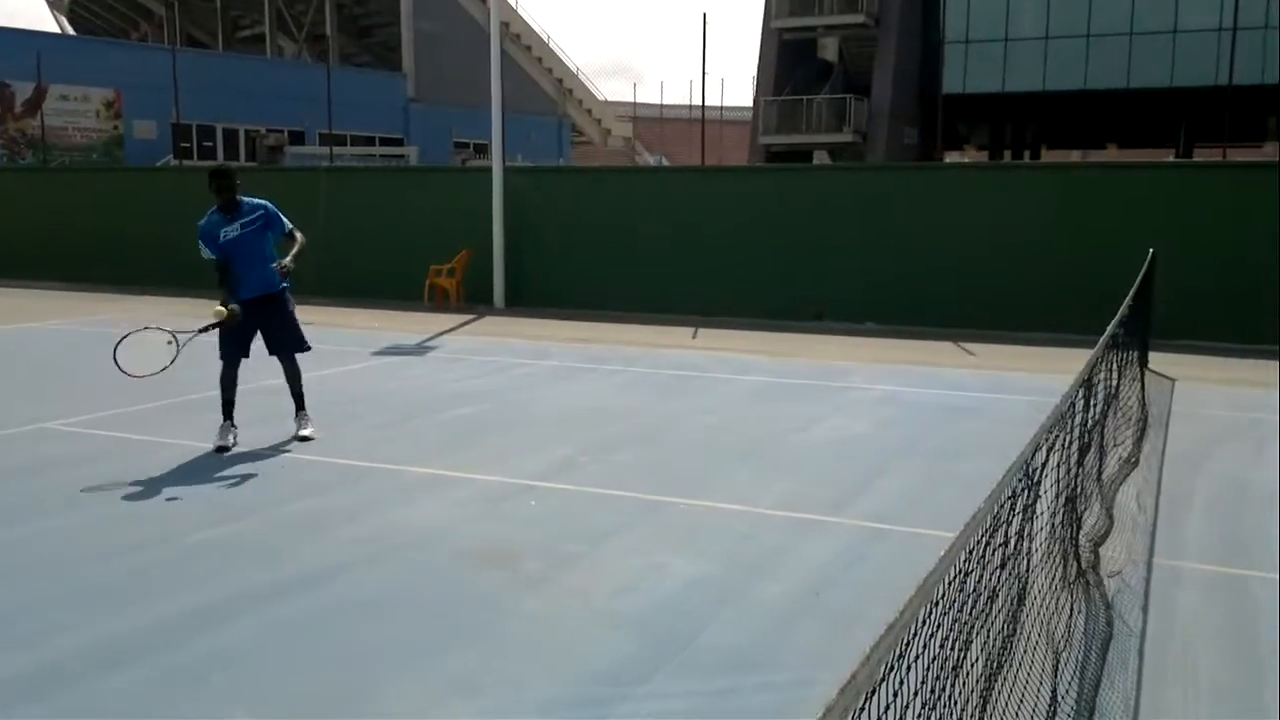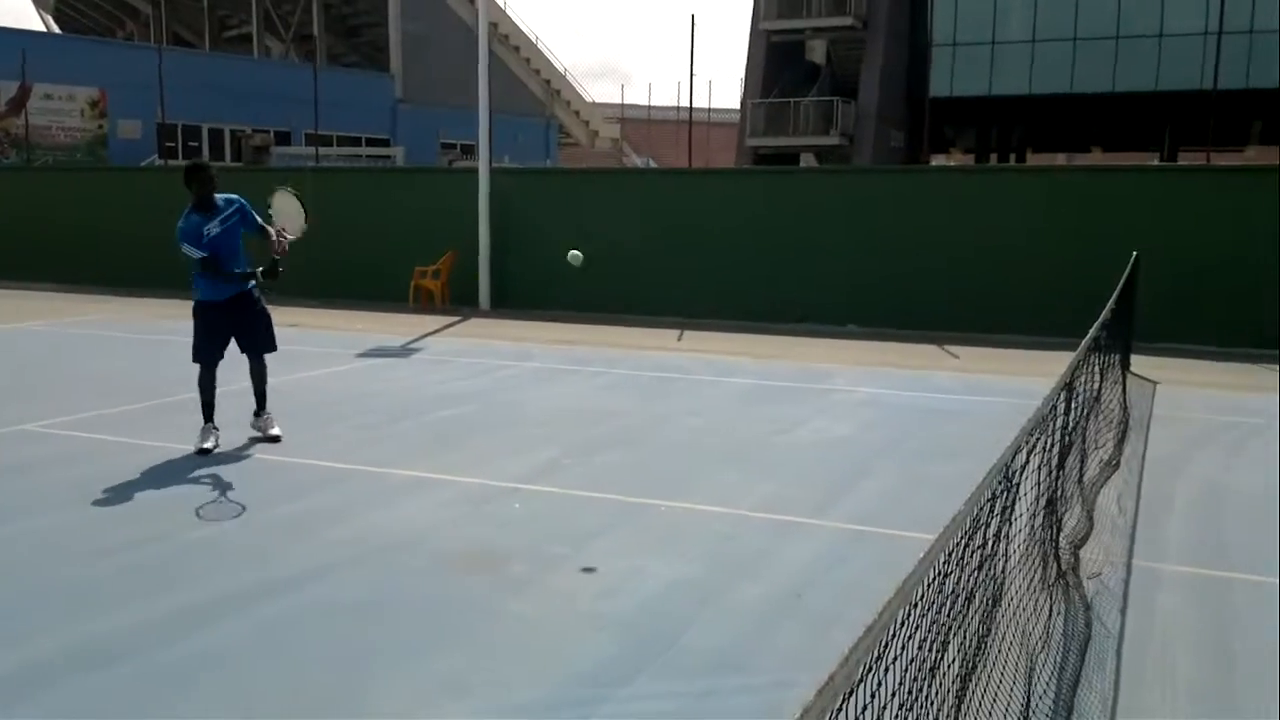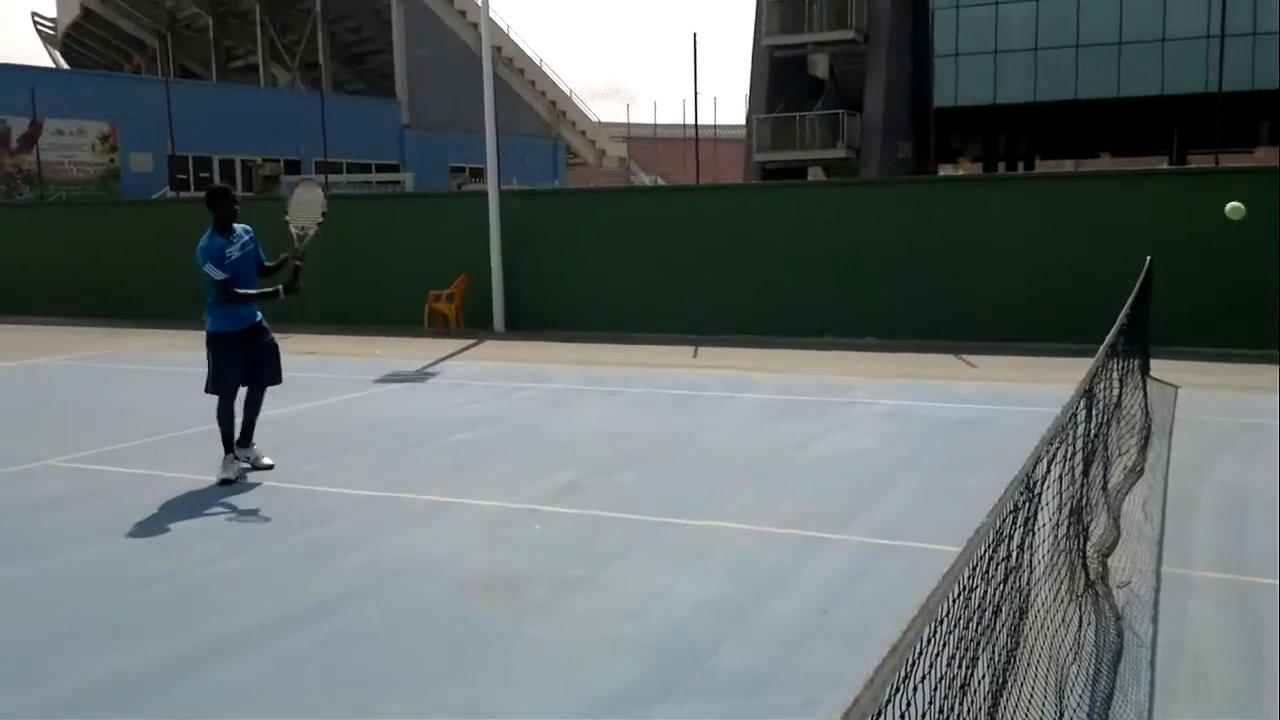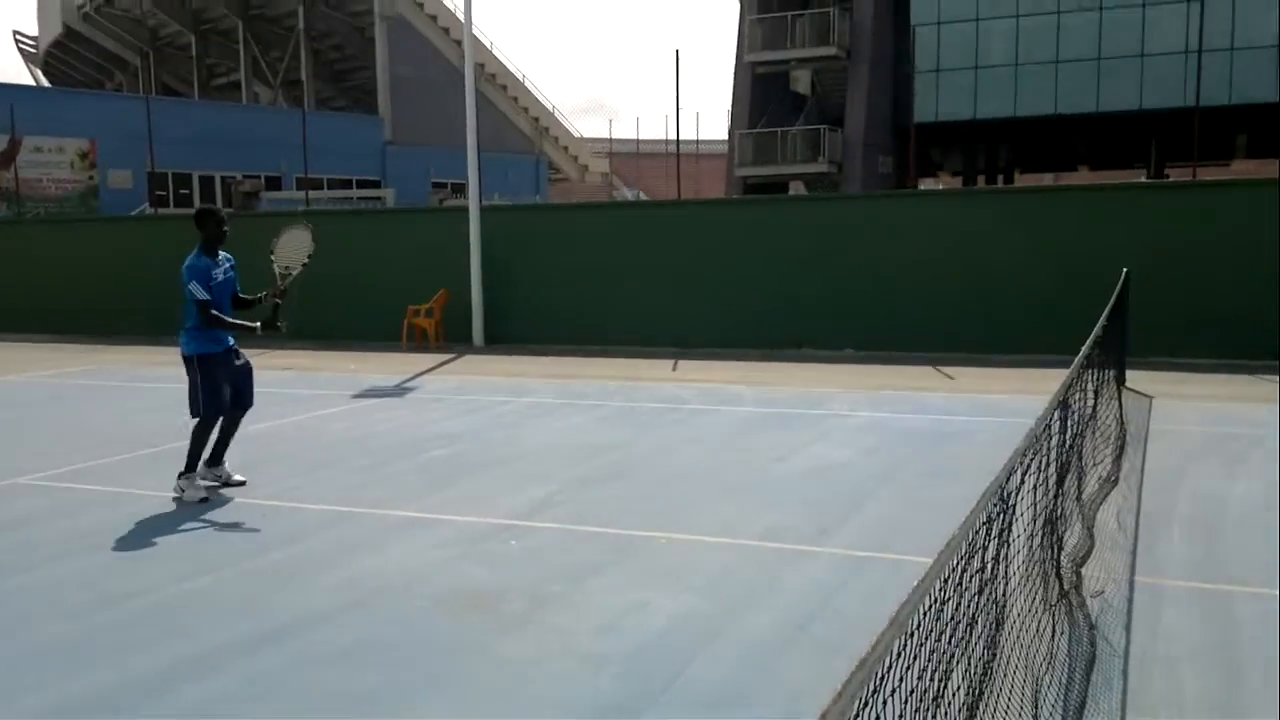
dt=0.2s
person 1, frame 1
left shoulder: (262, 209)
right shoulder: (208, 227)
left elbow: (296, 236)
right elbow: (222, 272)
left wrist: (289, 258)
right wrist: (230, 303)
left hip: (274, 292)
right hip: (240, 299)
left knee: (287, 354)
right knee: (231, 360)
left ankle: (301, 415)
right ankle: (228, 424)
person 1, frame 2
left shoulder: (234, 203)
right shoulder: (187, 227)
left elbow: (263, 228)
right elbow: (215, 271)
left wrist: (275, 238)
right wrist: (259, 273)
left hip: (245, 291)
right hip: (211, 300)
left knee: (257, 352)
right knee: (208, 362)
left ankle: (262, 414)
right ankle: (208, 426)
person 1, frame 3
left shoulder: (246, 233)
right shoulder: (209, 248)
left elbow: (261, 269)
right elbow: (230, 295)
left wrist: (284, 262)
right wrist: (279, 291)
left hip: (253, 322)
right hip: (224, 329)
left knee: (259, 385)
right knee: (227, 392)
left ankle: (244, 447)
right ankle: (230, 456)
person 1, frame 4
left shoulder: (227, 260)
right shoulder: (195, 267)
right elbow: (209, 317)
left wrist: (263, 298)
right wrist: (257, 328)
left hip: (226, 345)
right hip: (201, 350)
left knee: (241, 404)
right knee: (211, 413)
left ankle: (213, 465)
right ankle: (187, 477)
